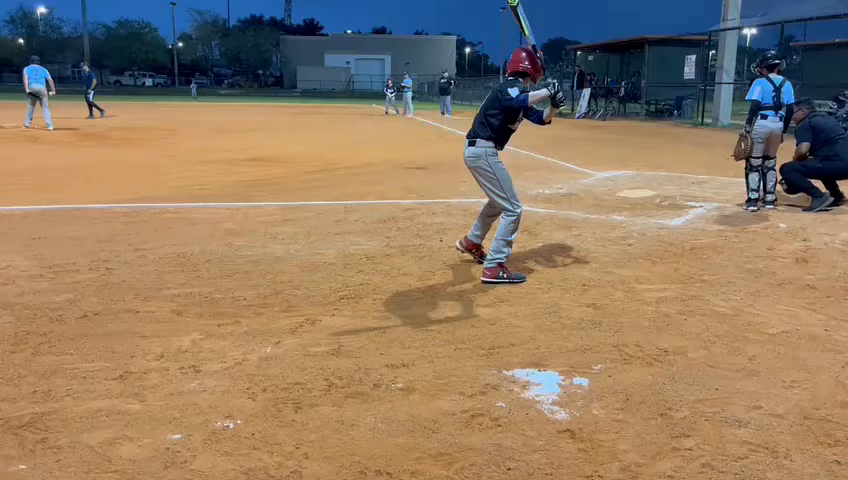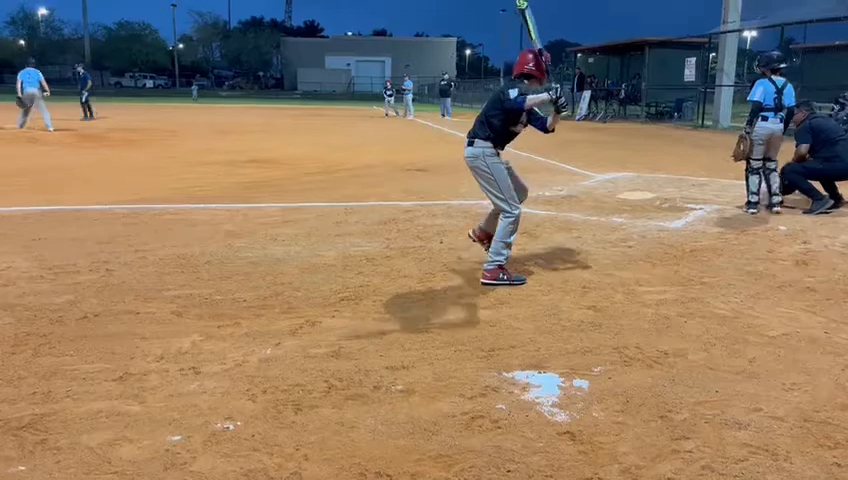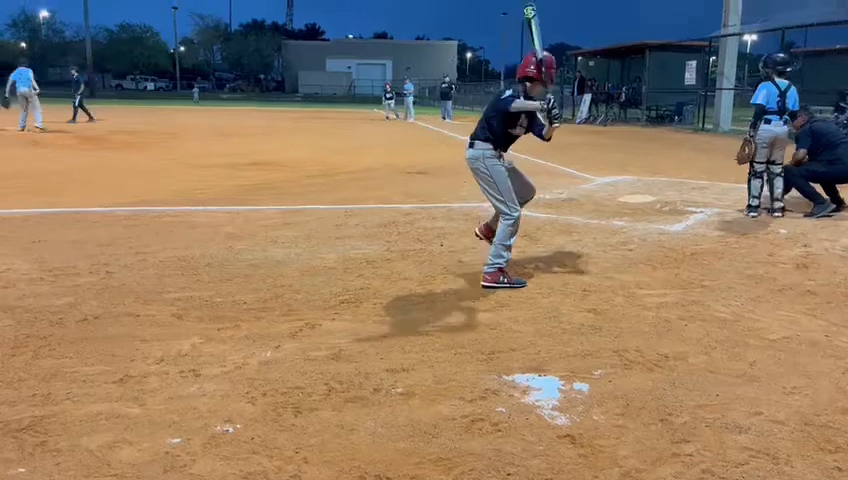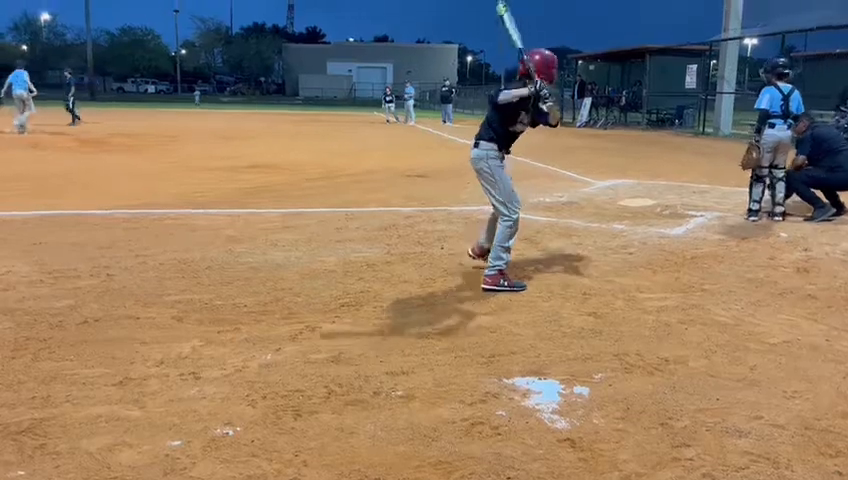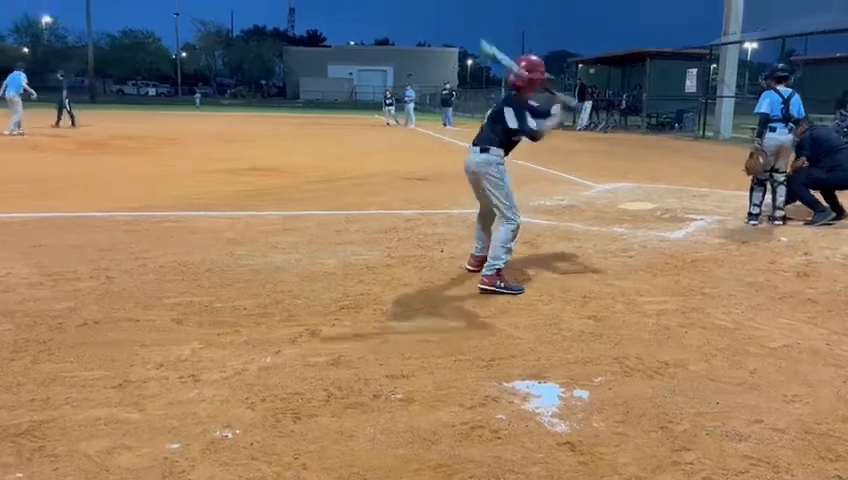
dt=0.2s
person 1, frame 1
left shoulder: (517, 92)
right shoulder: (511, 86)
left elbow: (541, 118)
right elbow: (519, 103)
left wrist: (554, 103)
right wrist: (548, 91)
left hip: (478, 151)
right hip: (483, 152)
left knee: (499, 200)
right knee: (512, 209)
left ankle: (472, 241)
right ankle: (493, 267)
person 1, frame 2
left shoulder: (527, 99)
right shoulder: (515, 88)
left elbow: (546, 126)
right elbow: (516, 104)
left wrist: (557, 111)
right wrist: (550, 97)
left hip: (487, 152)
right hip: (482, 152)
left knee: (519, 193)
right knee: (511, 210)
left ankle: (484, 231)
right ankle: (494, 269)
person 1, frame 3
left shoulder: (531, 108)
right shoulder: (517, 92)
left elbow: (545, 134)
right elbow: (504, 105)
left wrist: (553, 119)
right wrist: (540, 105)
left hip: (493, 154)
right hip: (483, 153)
left knee: (526, 192)
right knee: (511, 212)
left ankle: (489, 229)
right ankle: (494, 273)
person 1, frame 4
left shoulder: (533, 102)
right shoulder: (516, 89)
left elbow: (553, 121)
right elbow: (495, 99)
left wrist: (547, 100)
right wrist: (529, 91)
left hip: (491, 155)
right hip: (487, 154)
left knee: (506, 206)
right knee: (509, 215)
left ankle: (484, 247)
right ankle: (494, 275)
person 1, frame 5
left shoulder: (526, 104)
right shoulder: (512, 103)
left elbow: (546, 115)
right elbow: (533, 133)
left wrist: (559, 108)
right wrist: (558, 117)
left hip: (474, 159)
right hip: (490, 161)
left knee: (487, 210)
right knee: (510, 219)
left ankle: (478, 257)
right ankle: (491, 276)
person 2, frame 1
left shoulder: (760, 82)
right shoulder: (786, 84)
left elbow: (754, 106)
right elbow: (790, 110)
left wrist: (747, 126)
right wrist: (783, 130)
left hip: (761, 124)
right hip: (778, 125)
left knee: (754, 162)
right knee: (770, 162)
left ankle: (753, 200)
right ankle: (769, 199)
person 2, frame 2
left shoulder: (762, 83)
right shoulder: (788, 86)
left elbow: (756, 107)
right elbow: (791, 112)
left wrist: (747, 127)
right wrist: (782, 130)
left hip: (761, 125)
right hip: (778, 126)
left knee: (754, 164)
right knee: (771, 164)
left ankle: (753, 203)
right ankle: (775, 201)
person 2, frame 3
left shoulder: (765, 86)
right shoulder: (791, 88)
left elbow: (759, 110)
right elbow: (793, 114)
left wrist: (751, 130)
left hip: (765, 128)
right hip: (783, 129)
left knee: (757, 168)
right knee: (777, 168)
left ankle: (753, 207)
right ankle: (777, 206)
person 2, frame 4
left shoulder: (768, 90)
right shoulder: (795, 92)
left elbow: (763, 115)
left wrist: (756, 135)
left hip: (769, 132)
right hip: (786, 134)
left knee: (759, 172)
right knee: (779, 173)
left ankle: (754, 211)
right ankle: (778, 211)
person 2, frame 5
left shoulder: (768, 94)
right shoulder: (795, 96)
left elbow: (764, 118)
right elbow: (799, 121)
left wrist: (758, 140)
left hip: (770, 136)
right hip: (788, 137)
left knee: (760, 176)
right knee: (780, 177)
left ankle: (754, 214)
right ankle: (778, 215)
person 3, frame 1
left shoulder: (805, 124)
right shoulder: (826, 117)
left elbow: (802, 150)
left wrist: (796, 159)
left hip: (836, 164)
left knee: (786, 169)
right knee: (817, 162)
left ankle: (819, 197)
right ankle: (837, 195)
person 3, frame 2
left shoulder: (805, 126)
right shoulder: (825, 119)
left elbow: (802, 152)
left wrist: (794, 161)
left hip: (837, 165)
left knee: (788, 171)
right knee: (817, 164)
left ankle: (819, 200)
right ankle: (836, 197)
person 3, frame 3
left shoulder: (805, 130)
right shoulder: (826, 123)
left elbow: (800, 156)
left wrist: (789, 166)
left hip: (838, 168)
left knee: (790, 173)
right knee: (817, 167)
left ankle: (821, 204)
right ankle: (837, 201)
person 3, frame 4
left shoulder: (807, 136)
right shoulder: (827, 128)
left elbow: (799, 161)
left wrist: (790, 171)
left hip: (839, 175)
left knee: (792, 177)
right knee: (817, 171)
left ankle: (821, 208)
right ankle: (837, 205)
person 3, frame 5
left shoulder: (806, 137)
right shoulder: (825, 131)
left elbow: (798, 164)
left wrist: (792, 176)
left knee: (793, 181)
right knee: (819, 173)
left ankle: (821, 212)
right ankle: (837, 210)
